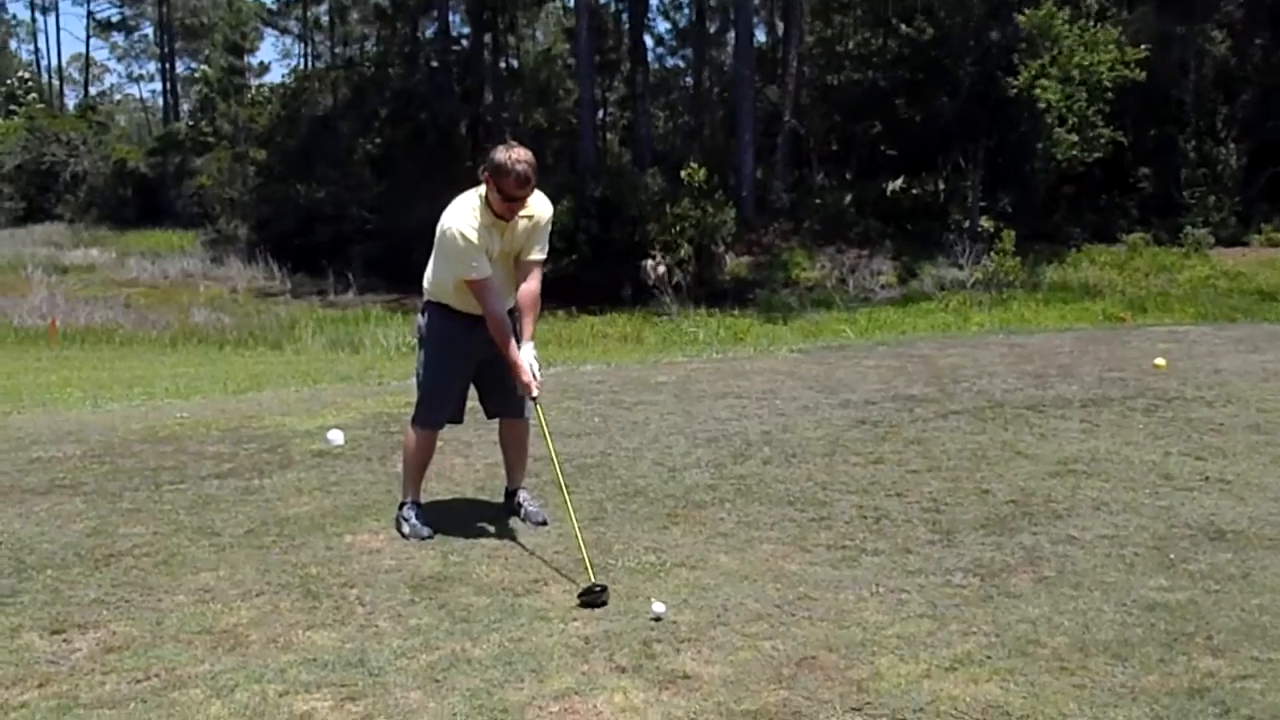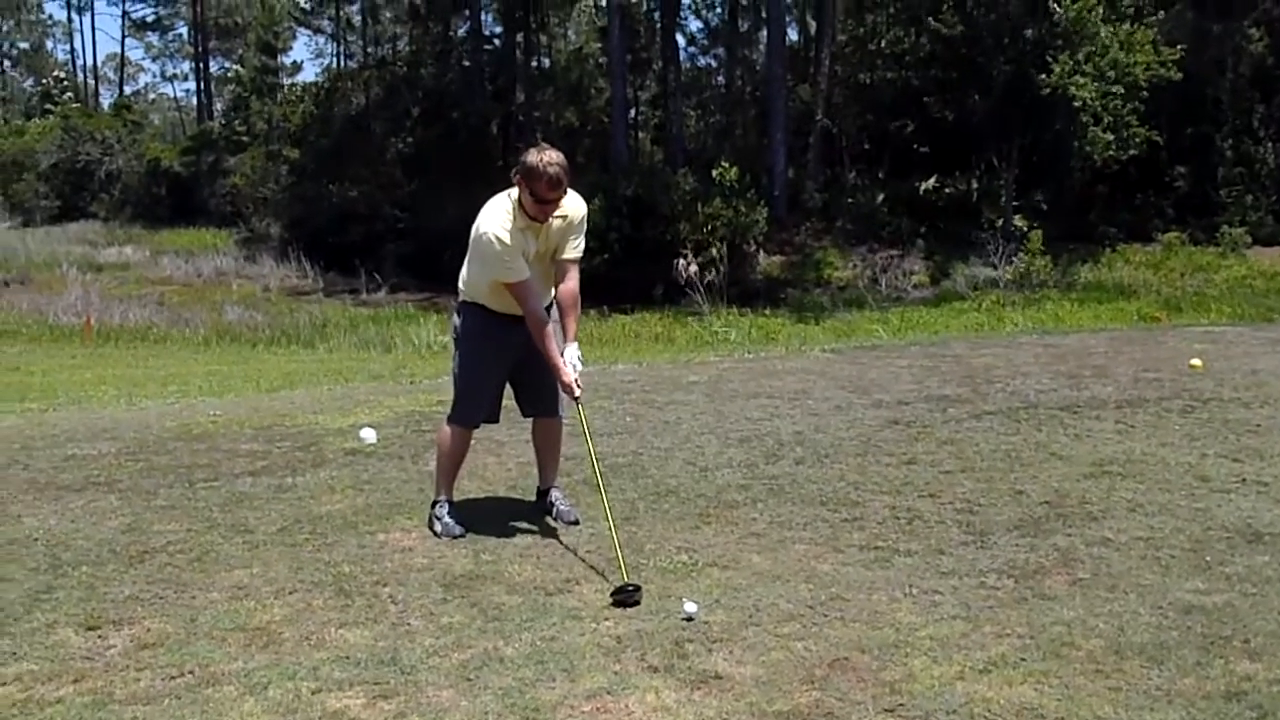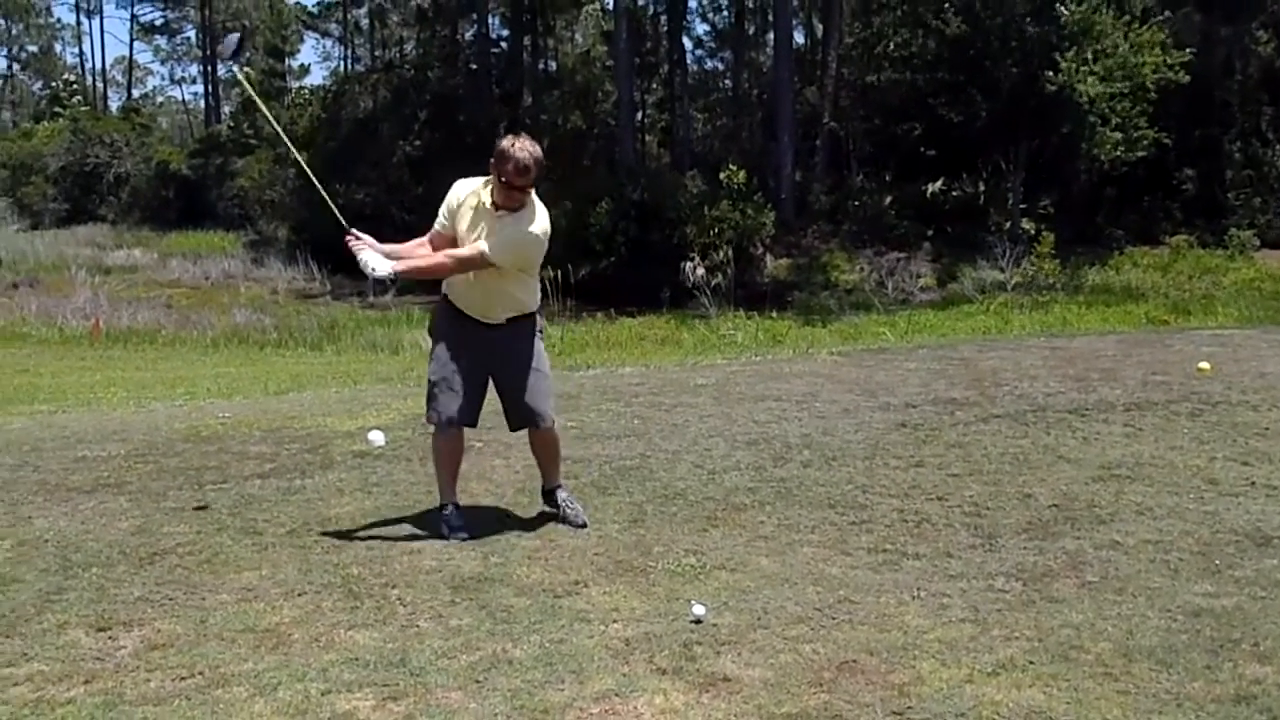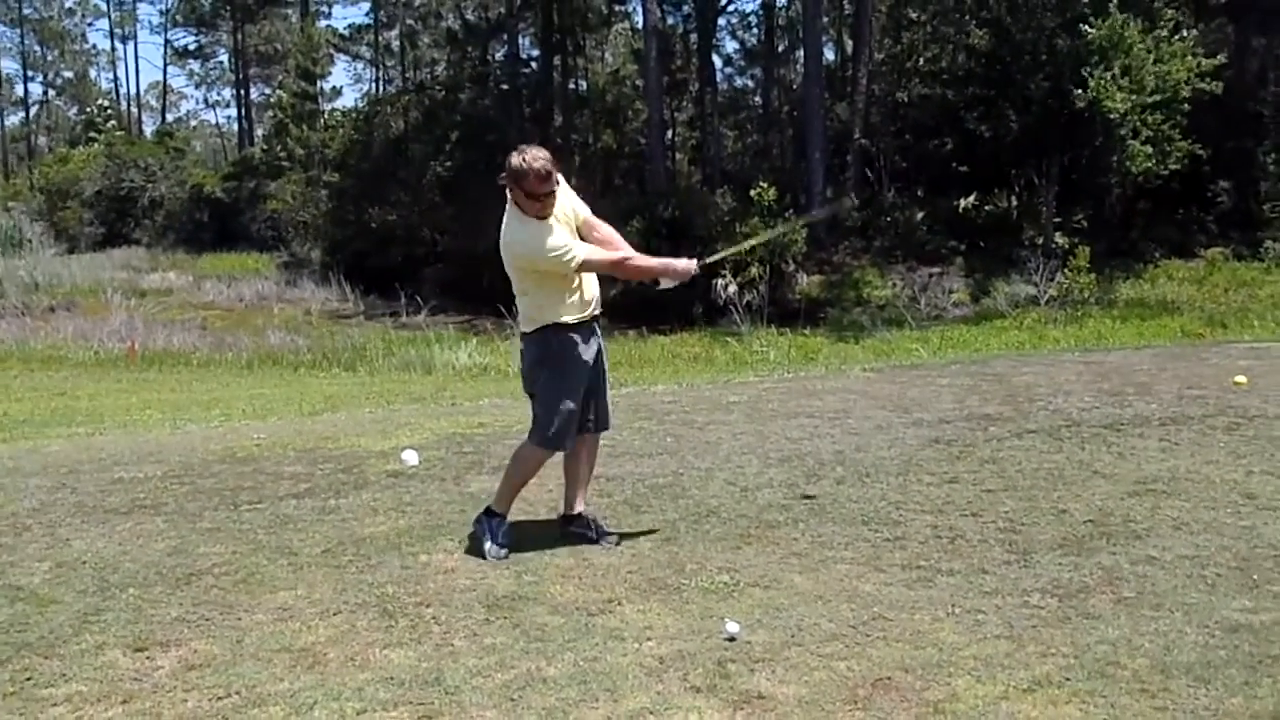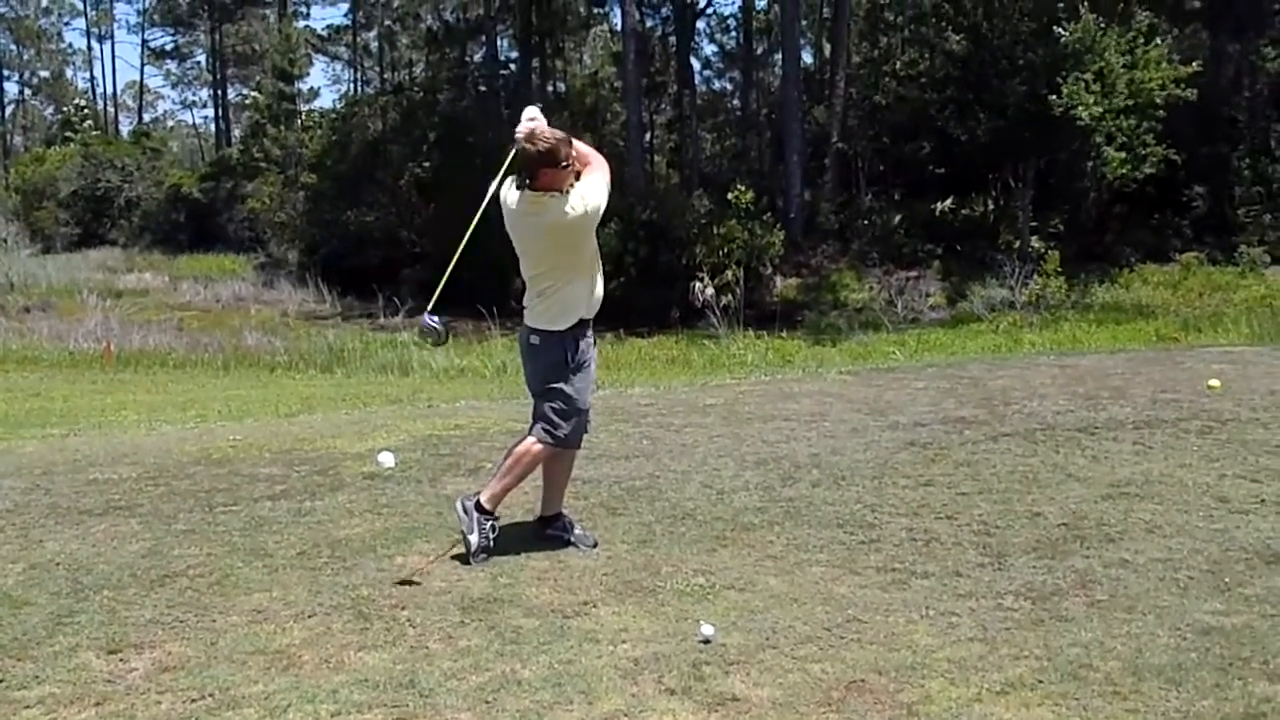
dt=0.7s
person 1, frame 1
left shoulder: (539, 210)
right shoulder: (460, 224)
left elbow: (529, 279)
right elbow: (488, 302)
left wrist: (527, 344)
right wrist: (516, 364)
left hip: (503, 314)
right hip: (449, 316)
left knee: (516, 407)
right knee: (430, 414)
left ankle: (516, 492)
right ankle: (410, 504)
person 1, frame 2
left shoulder: (573, 209)
right shoulder: (495, 228)
left elbow: (567, 279)
right elbow: (529, 304)
left wrist: (571, 344)
right wrist: (557, 365)
left hip: (535, 315)
right hip: (484, 317)
left knee: (549, 407)
right knee: (465, 413)
left ankle: (548, 490)
right ankle: (442, 502)
person 1, frame 3
left shoulder: (533, 227)
right shoulder: (463, 191)
left elbow: (457, 260)
right elbow: (432, 245)
left wrist: (392, 268)
right wrist: (380, 249)
left hip: (514, 327)
right hip: (458, 319)
left knee: (540, 418)
right knee: (446, 417)
left ankle: (554, 491)
right ankle: (448, 505)
person 1, frame 4
left shoulder: (554, 192)
right shoulder: (524, 239)
left elbow: (595, 230)
right elbow: (604, 263)
left wrist: (639, 260)
right wrist: (665, 267)
left hip: (584, 327)
right hip: (552, 338)
left knee: (588, 426)
right knee: (548, 435)
left ankle: (574, 513)
right ankle: (494, 516)
person 1, frame 5
left shoulder: (512, 197)
right shoulder: (574, 211)
right elbow: (599, 166)
left wrist: (533, 137)
right wrist: (554, 134)
left hip: (543, 329)
right hip: (566, 334)
left knee: (566, 427)
right knee: (553, 430)
left ankle: (551, 516)
right ankle: (483, 506)
